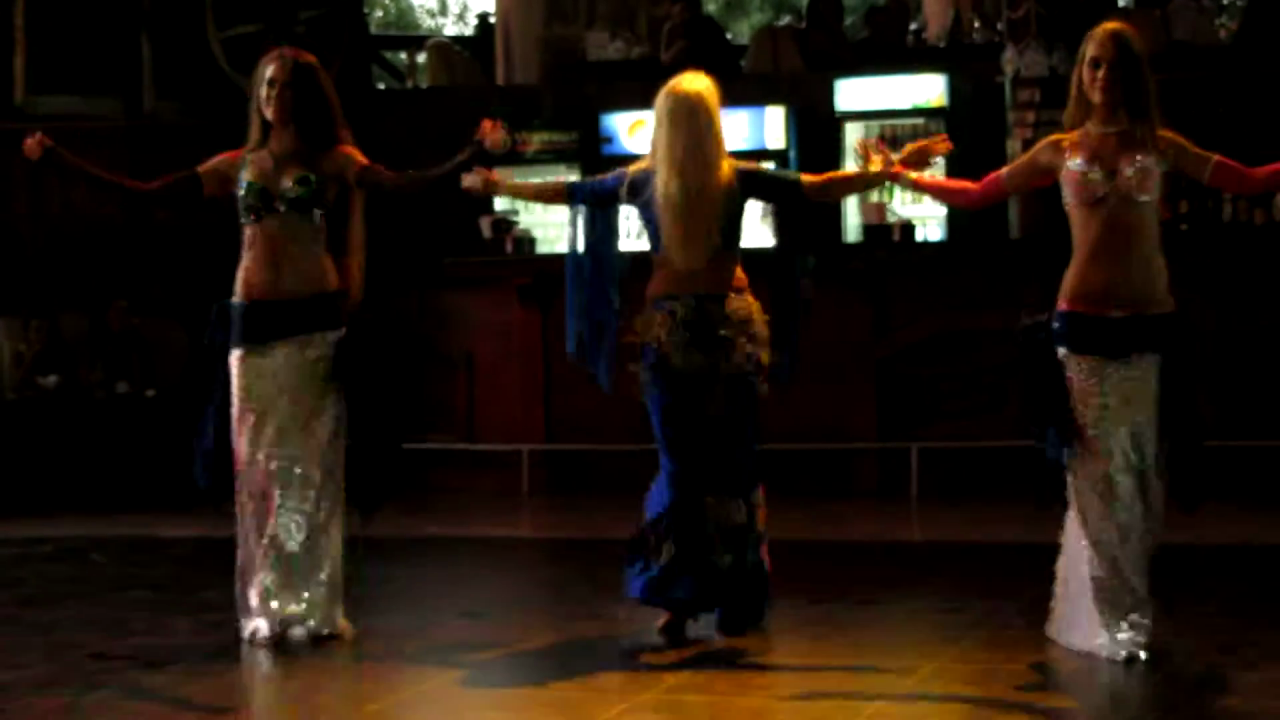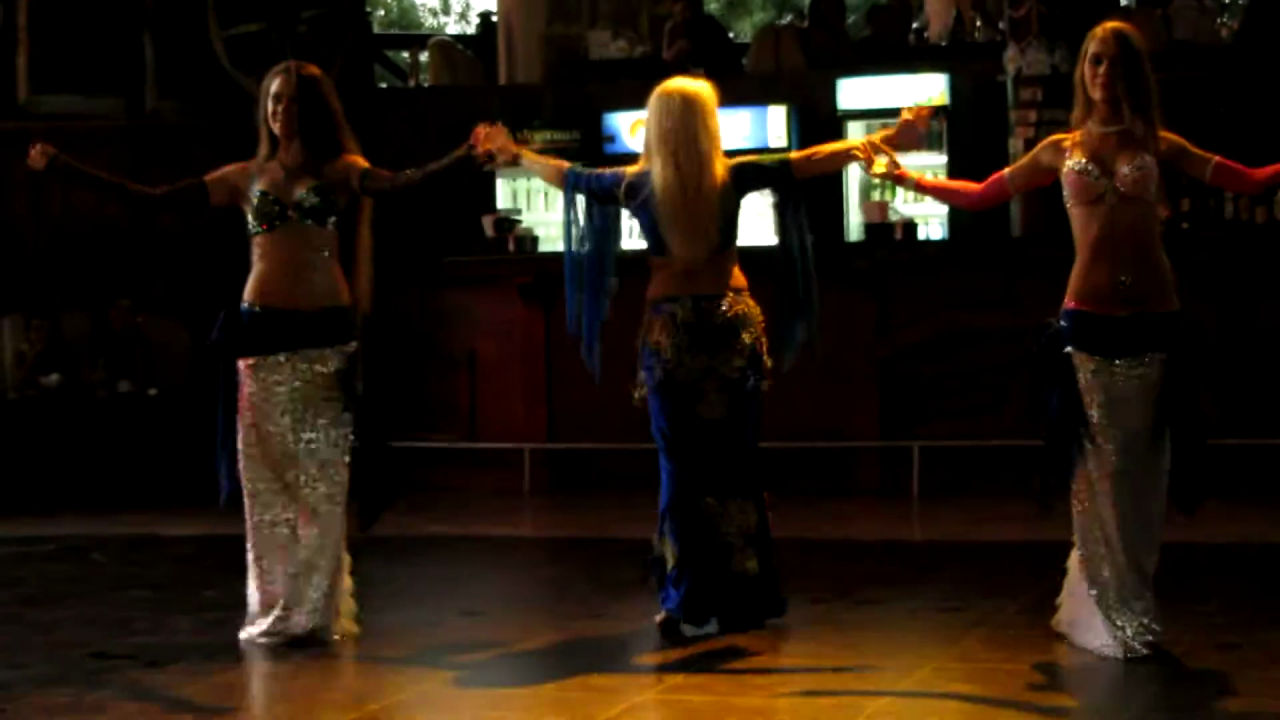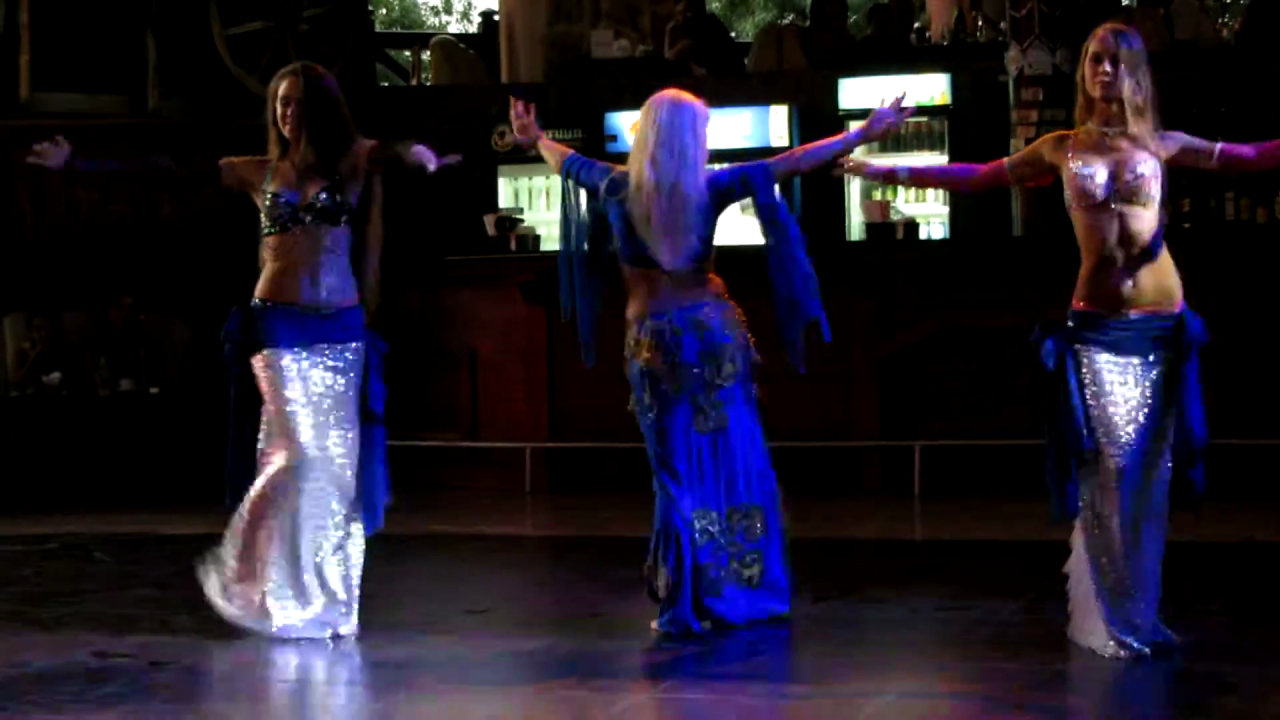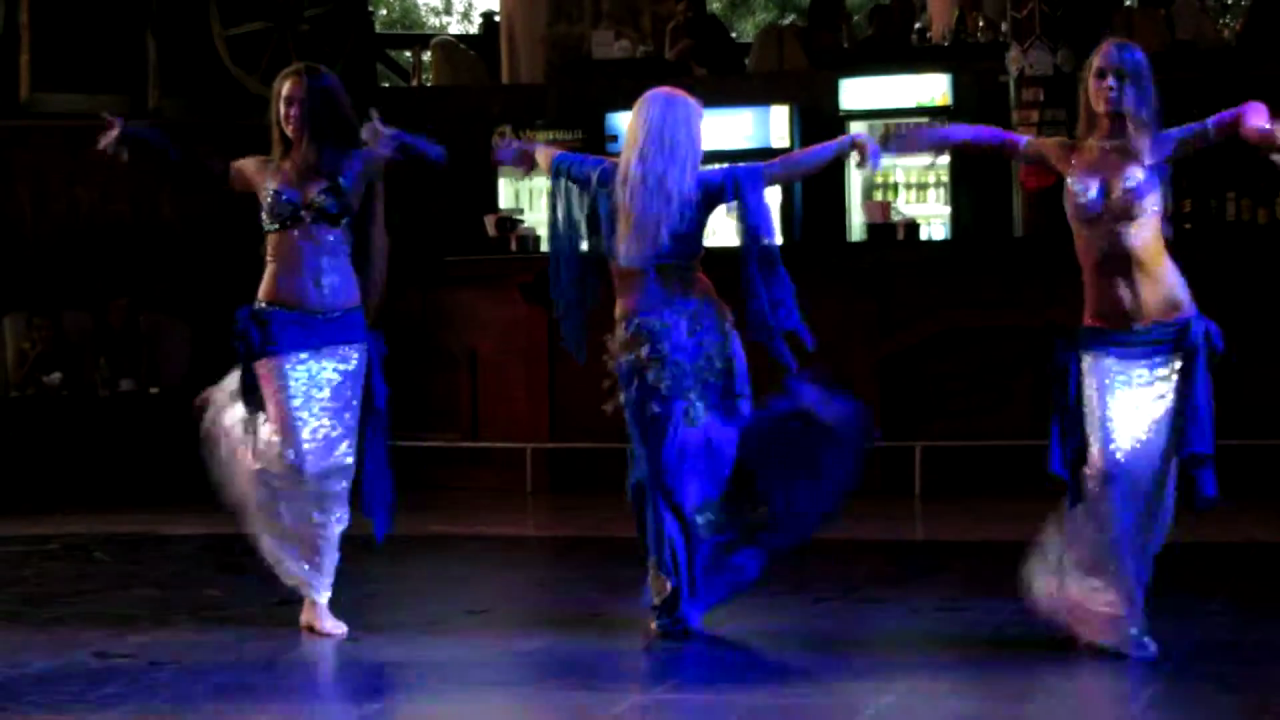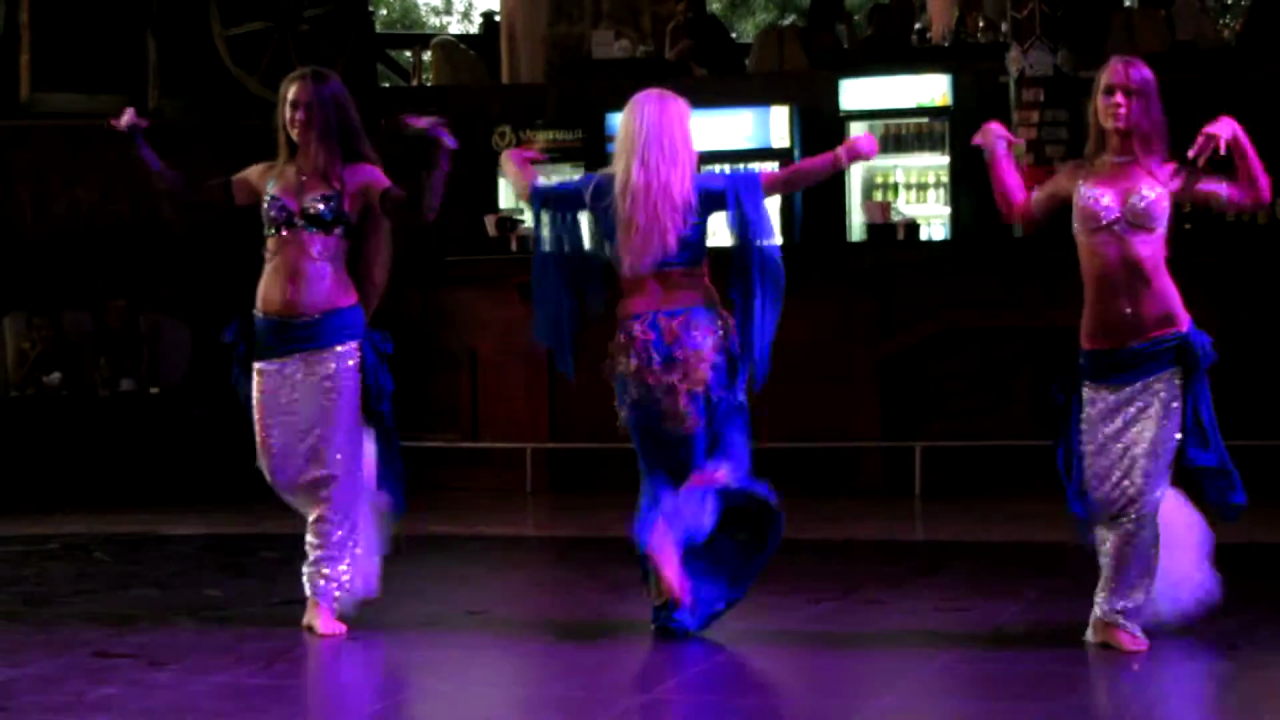
dt=0.2s
person 1, frame 1
left shoulder: (1159, 145)
right shoulder: (1058, 150)
right elbow: (975, 195)
right wrist: (902, 175)
left hip: (1150, 321)
right hip: (1083, 321)
left knee: (1141, 469)
right knee: (1099, 469)
left ankle: (1121, 611)
right ankle: (1111, 620)
person 1, frame 2
left shoulder: (1160, 145)
right shoulder: (1059, 149)
right elbow: (979, 196)
right wrist: (903, 176)
left hip: (1156, 320)
right hip: (1090, 321)
left knee: (1145, 467)
right knee: (1103, 467)
left ankle: (1131, 610)
right ankle: (1113, 617)
person 1, frame 3
left shoulder: (1159, 144)
right shoulder: (1060, 148)
right elbow: (977, 177)
right wrist: (894, 173)
left hip: (1161, 322)
right hip: (1096, 325)
left knee: (1148, 469)
right knee: (1106, 469)
left ankle: (1135, 612)
right ankle: (1112, 618)
person 1, frame 4
left shoulder: (1160, 148)
right shoulder: (1065, 154)
right elbow: (993, 138)
right wrist: (923, 137)
left hip: (1169, 332)
right hip: (1105, 338)
left knee: (1151, 476)
right knee: (1112, 465)
left ankle: (1114, 606)
right ankle: (1096, 605)
person 1, frame 5
left shoulder: (1169, 174)
right shoulder: (1077, 174)
left elbow: (1255, 199)
right elbow: (1018, 212)
left wrist: (1234, 134)
right wrist: (996, 149)
left hip: (1164, 346)
right hip: (1102, 353)
left knee: (1145, 485)
right knee: (1110, 486)
left ankle: (1120, 610)
right ankle: (1121, 609)
person 2, frame 1
left shoulder: (334, 160)
right shoulder: (237, 164)
left elbow: (408, 184)
right elbow: (150, 193)
left wrist: (472, 153)
right wrist: (61, 159)
left hip: (316, 320)
right hip: (255, 322)
left knee: (311, 459)
right knee: (260, 464)
left ankle: (315, 605)
right ankle: (270, 607)
person 2, frame 2
left shoulder: (340, 168)
right shoulder: (245, 175)
left elbow: (402, 181)
right elbow: (157, 199)
left wrist: (463, 154)
right wrist: (65, 167)
left hip: (328, 331)
right hip: (264, 329)
left knee: (322, 470)
right knee: (271, 470)
left ankle: (321, 607)
right ankle: (278, 609)
person 2, frame 3
left shoulder: (354, 161)
right shoulder: (258, 172)
left elbow: (399, 153)
left wrist: (421, 153)
right wrist: (77, 163)
left hip: (342, 328)
right hip: (279, 326)
left knee: (334, 464)
right knee: (297, 457)
left ankle: (320, 601)
right ankle: (265, 595)
person 2, frame 4
left shoulder: (355, 162)
right shoulder: (261, 170)
left elbow: (436, 157)
right elbow: (190, 164)
left wrist: (390, 137)
right wrist: (130, 136)
left hip: (343, 326)
right hip: (281, 325)
left knee: (336, 461)
right knee: (302, 455)
left ankle: (314, 596)
person 2, frame 5
left shoulder: (358, 175)
right shoulder: (265, 176)
left elbow: (422, 214)
right elbow: (189, 198)
left wrist: (441, 151)
right wrist: (141, 143)
left hip: (336, 331)
right hip: (275, 334)
left knee: (337, 465)
right knee: (283, 463)
left ankle: (325, 598)
person 3, frame 1
left shoulder: (641, 180)
right shoulder: (734, 177)
left elbow: (567, 191)
right elbow: (820, 189)
left wrist: (498, 186)
right wrist: (895, 167)
left hip: (667, 325)
right hip: (730, 323)
left knee: (683, 460)
right knee: (733, 460)
left ankle: (682, 598)
right ankle: (739, 602)
person 3, frame 2
left shoulder: (634, 183)
right shoulder: (730, 176)
left elbow: (566, 175)
right elbow: (807, 162)
left wrist: (513, 152)
right wrist: (881, 141)
left hip: (667, 326)
right hip: (732, 321)
left knee: (682, 466)
right knee: (734, 461)
left ankle: (688, 600)
right ankle: (740, 598)
person 3, frame 3
left shoulder: (615, 186)
right shoulder: (710, 187)
left elbow: (564, 159)
right elbow: (790, 163)
left wrist: (534, 136)
right wrist: (865, 133)
left hip: (653, 339)
right hip: (714, 327)
left knee: (678, 474)
right knee: (738, 460)
left ankle: (683, 609)
right ankle: (751, 594)
person 3, frame 4
left shoulder: (605, 177)
right shoulder: (699, 185)
left elbow: (550, 159)
right elbow: (781, 168)
left wrist: (525, 153)
right wrist: (849, 142)
left hip: (639, 336)
right hip: (700, 323)
left knee: (664, 470)
right knee: (724, 438)
left ankle: (675, 608)
person 3, frame 5
left shoulder: (603, 189)
right shoulder: (699, 189)
left elbow: (531, 191)
right elbow: (784, 179)
left wrist: (512, 163)
right wrist: (845, 154)
left hip: (638, 340)
right hip: (701, 332)
left knee: (661, 471)
right knee: (716, 457)
left ankle: (672, 605)
right ankle: (674, 531)
